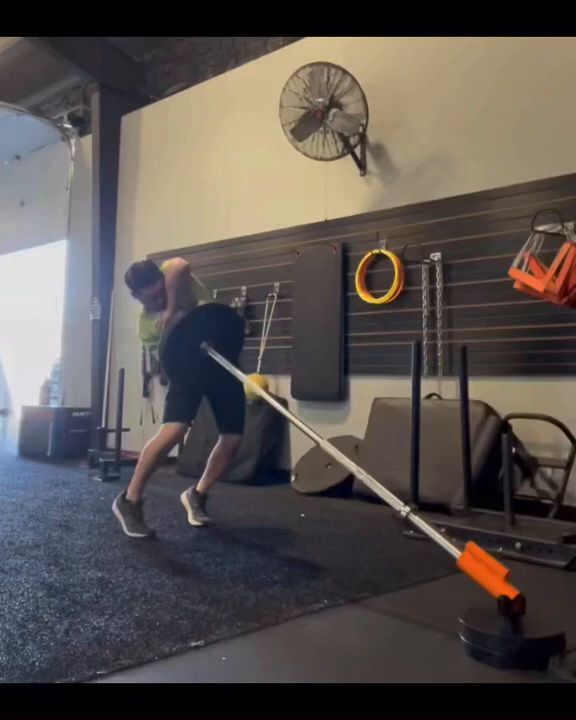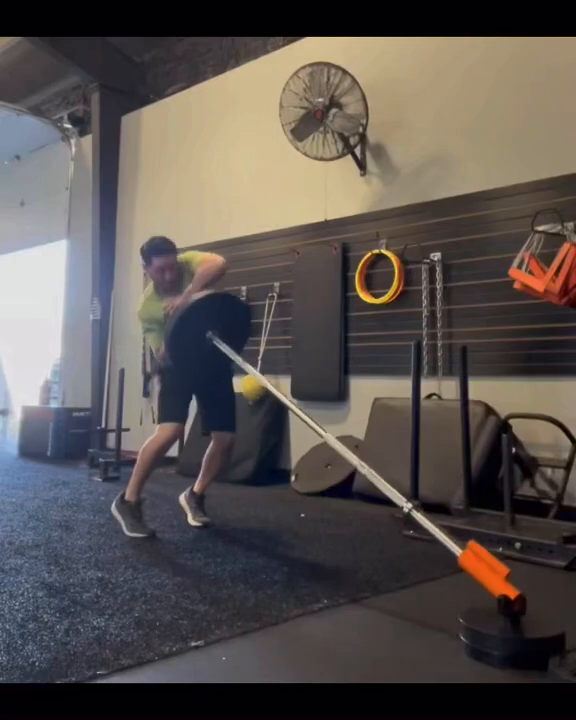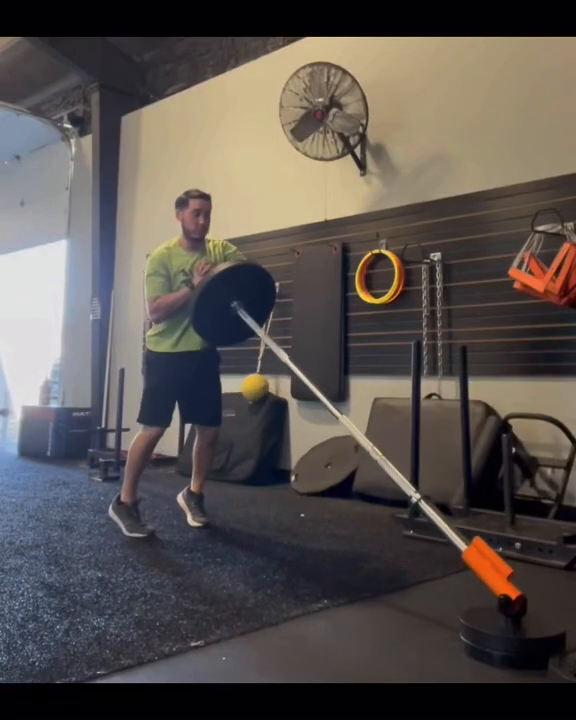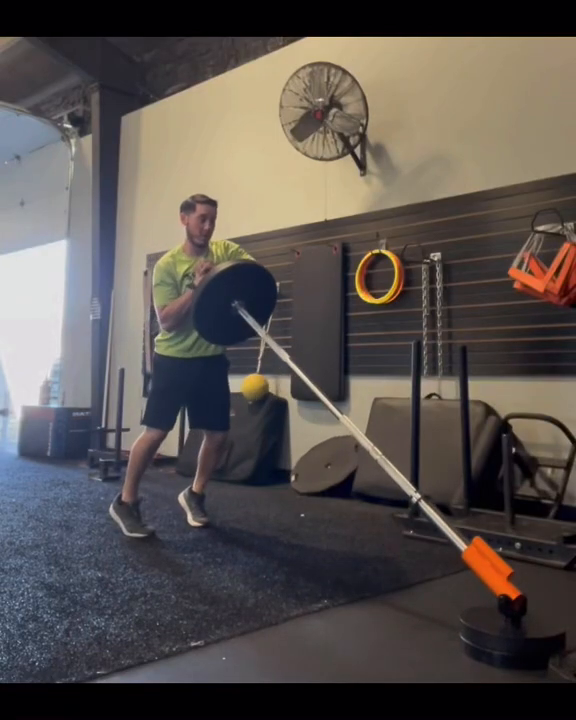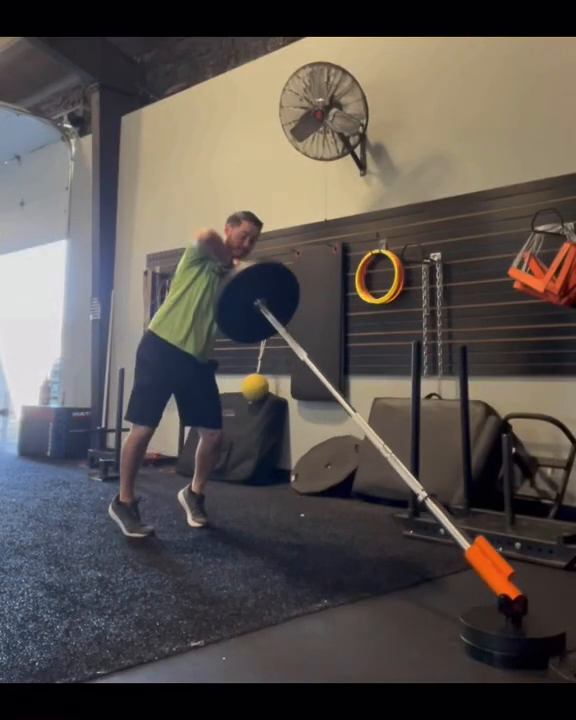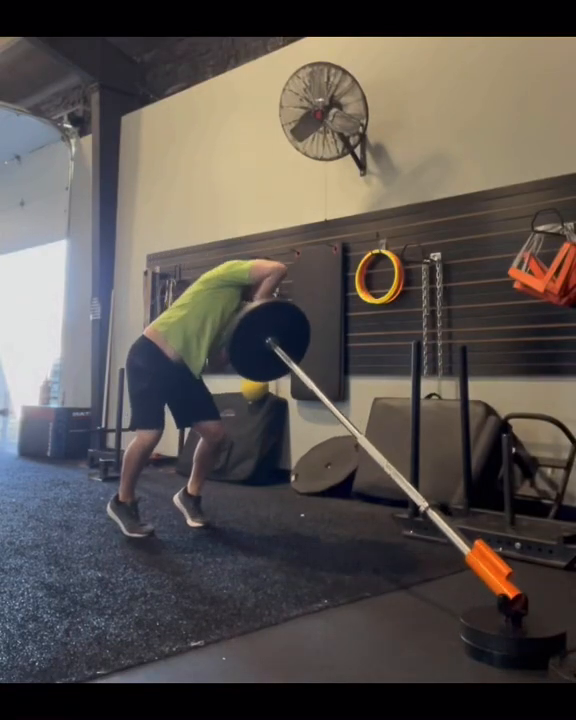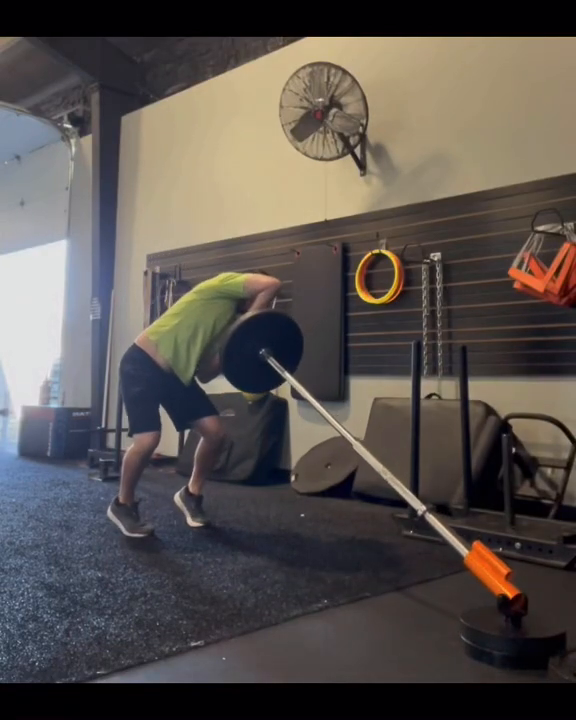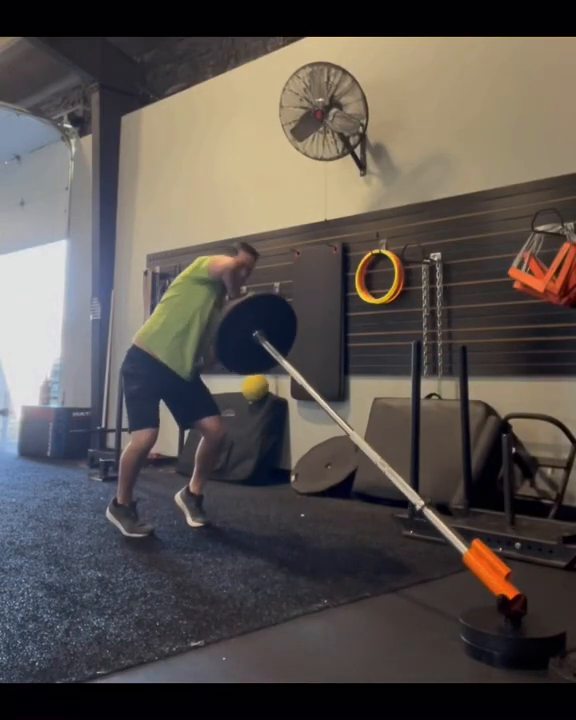
dt=0.5s
person 1, frame 1
left shoulder: (170, 273)
right shoulder: (147, 326)
left elbow: (181, 267)
right elbow: (170, 364)
left wrist: (171, 311)
right hip: (188, 368)
left knee: (233, 438)
right knee: (173, 431)
left ankle: (197, 495)
right ankle: (129, 501)
person 1, frame 2
left shoulder: (188, 264)
right shoulder: (148, 308)
left elbow: (218, 264)
right elbow: (164, 357)
left wrist: (186, 297)
left hip: (214, 363)
right hip: (178, 368)
left knee: (225, 438)
right knee: (169, 431)
left ankle: (195, 495)
right ankle: (128, 501)
person 1, frame 3
left shoulder: (222, 250)
right shoulder: (162, 257)
right elbow: (155, 311)
right wrist: (193, 287)
left hip: (203, 354)
right hip: (165, 355)
left knee: (209, 429)
right knee: (153, 430)
left ankle: (193, 494)
right ankle: (124, 502)
person 1, frame 4
left shoulder: (227, 251)
right shoulder: (167, 265)
right elbow: (166, 320)
right wrist: (195, 288)
left hip: (212, 359)
right hip: (174, 359)
left knee: (217, 434)
right knee: (155, 432)
left ankle: (194, 495)
right ankle: (125, 502)
person 1, frame 5
right shoulder: (200, 254)
right elbow: (206, 235)
right wrist: (227, 262)
left hip: (196, 359)
right hip: (161, 349)
left knee: (213, 433)
right knee: (143, 428)
left ankle: (194, 494)
right ankle: (124, 502)
person 1, frame 6
left shoulder: (234, 310)
right shoulder: (228, 274)
left elbow: (218, 362)
right elbow: (276, 269)
left hip: (183, 367)
right hip: (152, 356)
left knee: (215, 433)
right knee: (149, 435)
left ankle: (190, 496)
right ankle: (123, 503)
person 1, frame 7
left shoulder: (228, 322)
right shoulder: (225, 284)
left elbow: (204, 374)
right elbow: (272, 284)
left hip: (177, 373)
right hip: (143, 363)
left knee: (215, 432)
right knee: (148, 439)
left ankle: (191, 495)
right ankle: (123, 505)
person 1, frame 8
left shoulder: (220, 304)
right shoulder: (202, 269)
left elbow: (208, 356)
right elbow: (227, 266)
right wrist: (235, 298)
left hip: (181, 369)
right hip: (145, 362)
left knee: (215, 431)
right knee: (145, 437)
left ankle: (192, 495)
right ankle: (121, 505)
